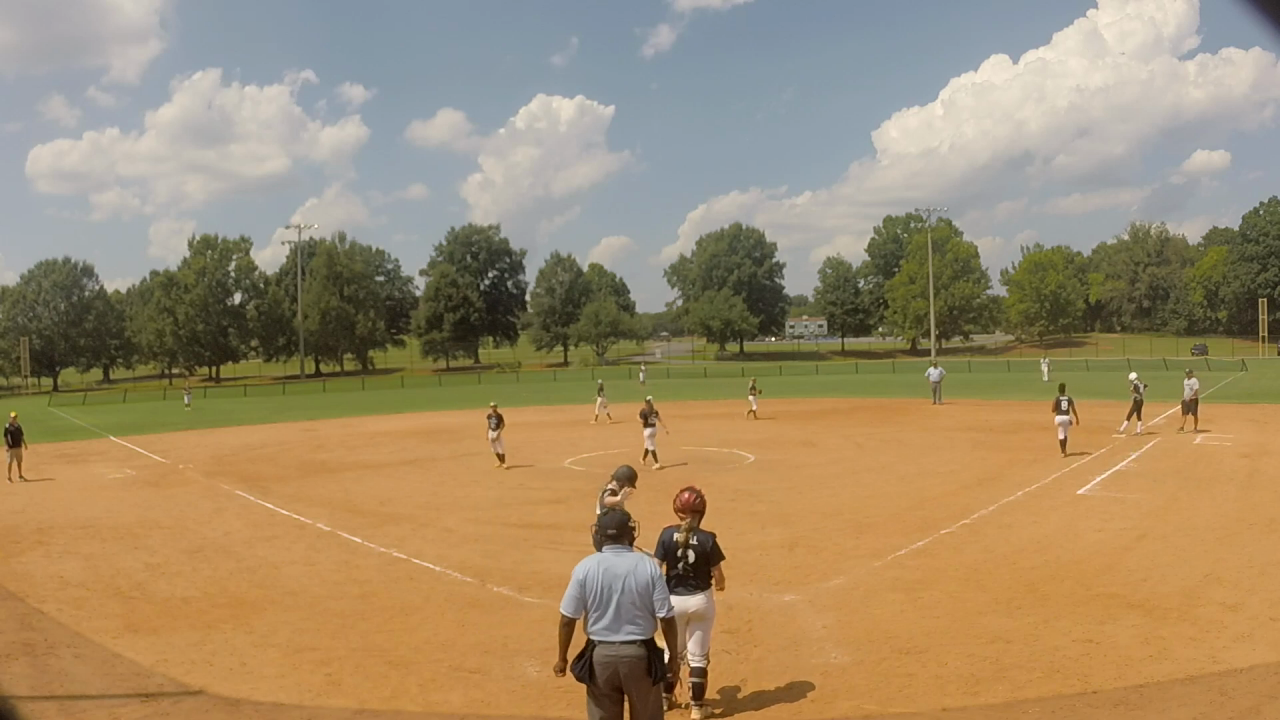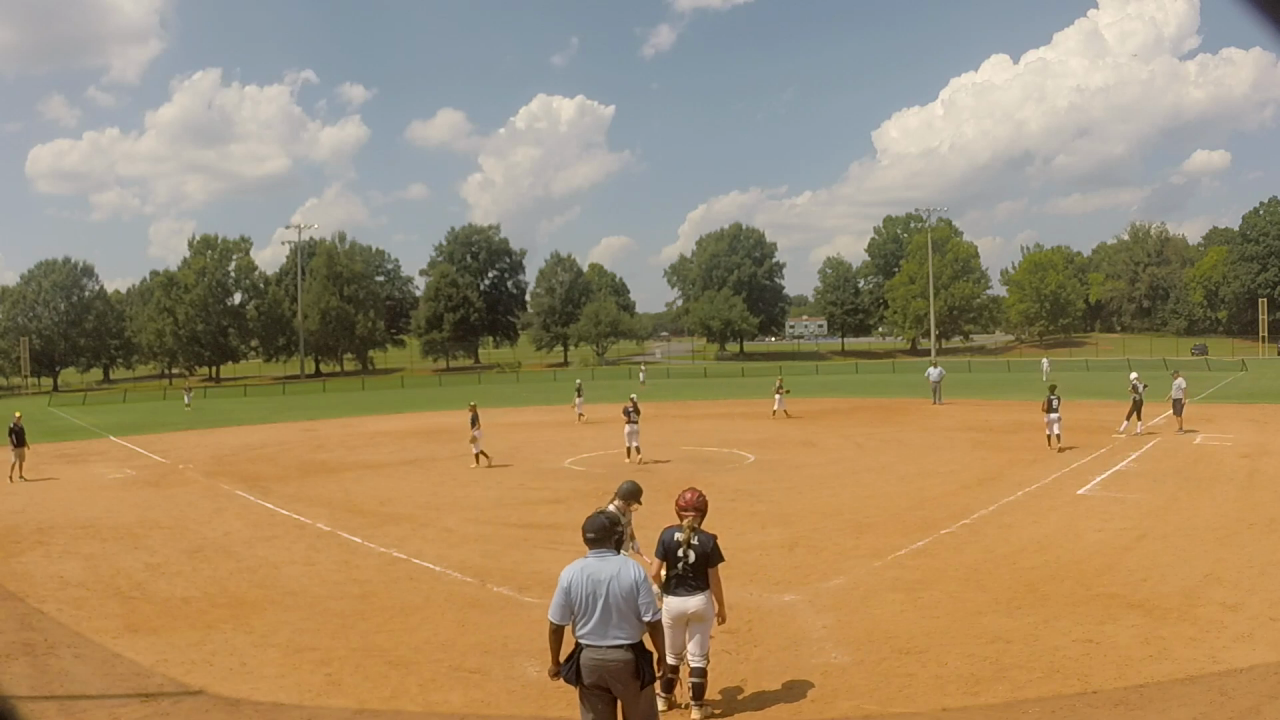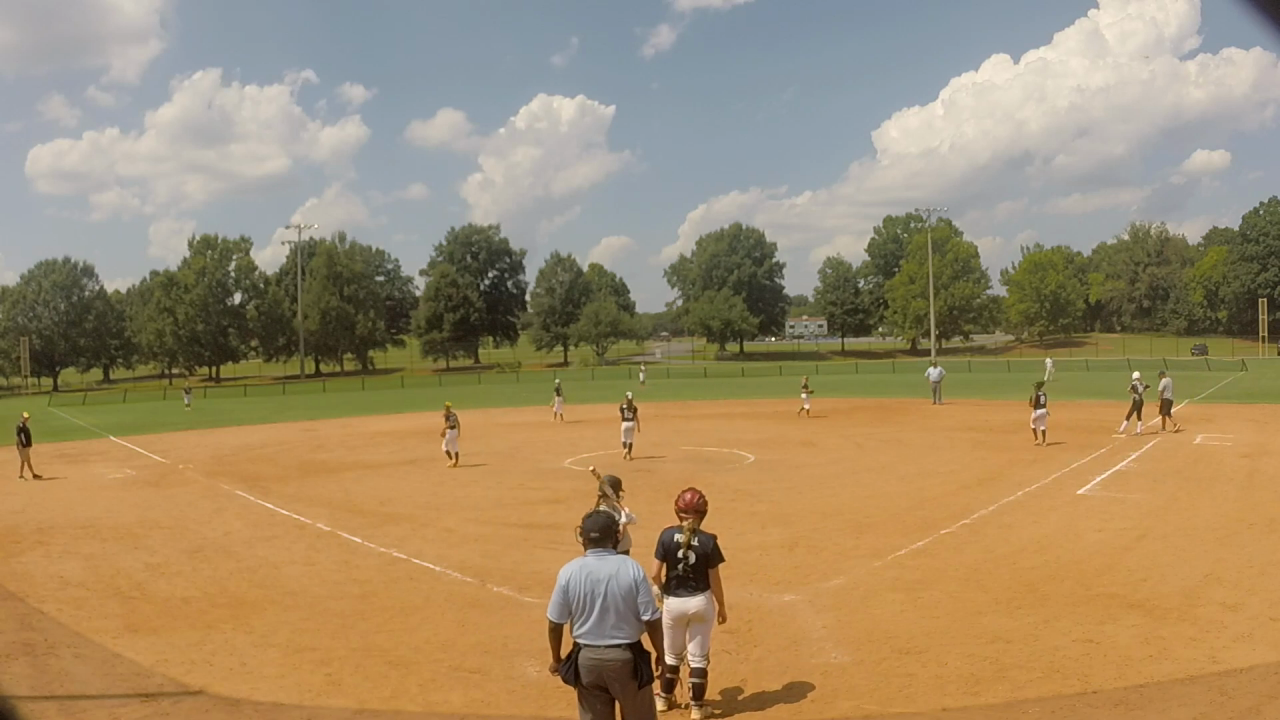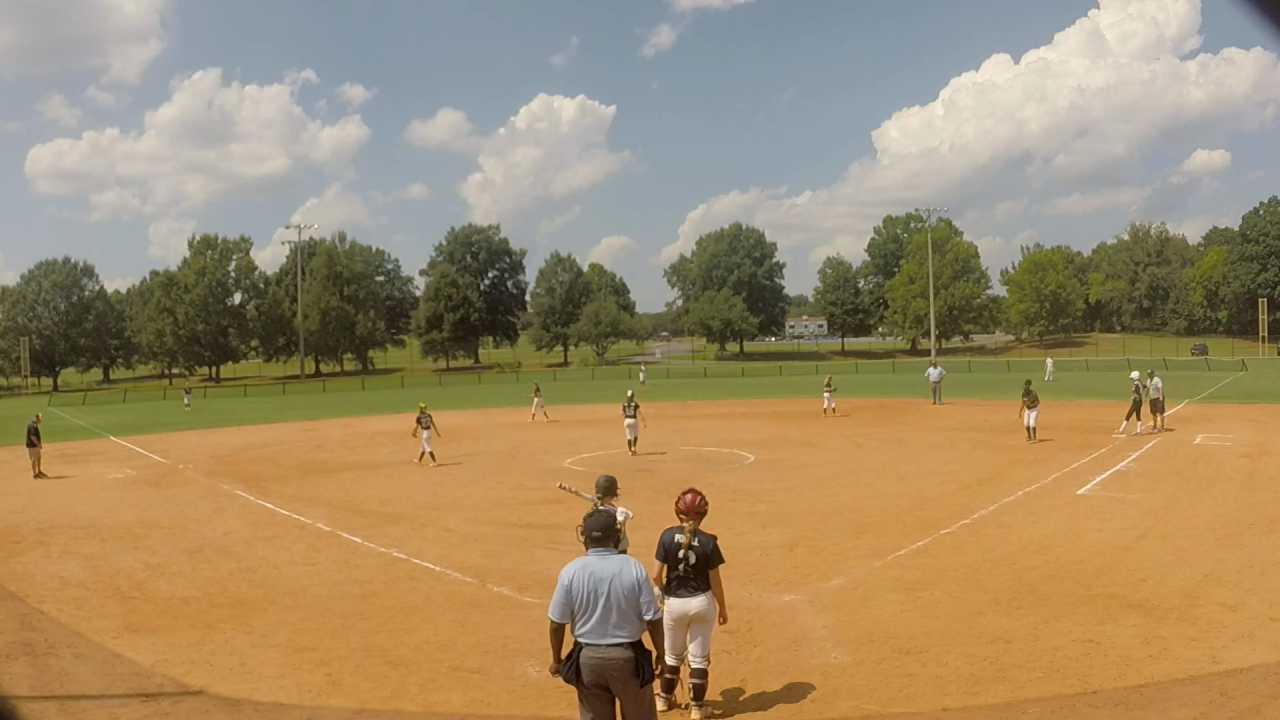
dt=0.7s
person 1, frame 1
left shoulder: (667, 535)
right shoulder: (707, 539)
right elbow: (719, 577)
right wrist: (720, 585)
left hip: (673, 600)
right hip: (701, 600)
left knee: (672, 653)
right knee: (698, 657)
left ankle: (665, 699)
person 1, frame 2
left shoulder: (668, 534)
right shoulder: (708, 540)
left elbow: (654, 572)
right elbow: (714, 579)
left wrist: (663, 589)
right wrist: (721, 607)
left hip: (673, 601)
right hip: (700, 602)
left knee: (672, 654)
right knee: (698, 657)
left ankle: (664, 699)
person 1, frame 3
left shoulder: (667, 535)
right shoulder: (708, 541)
left elbow: (654, 573)
right elbow: (714, 580)
left wrist: (663, 590)
right wrist: (722, 606)
left hip: (673, 602)
right hip: (701, 602)
left knee: (672, 654)
right knee: (698, 657)
left ankle: (664, 699)
person 1, frame 4
left shoulder: (668, 536)
right shoulder: (708, 541)
left elbow: (656, 574)
right elbow: (715, 580)
left wrist: (664, 591)
right wrist: (722, 607)
left hip: (674, 603)
right hip: (702, 603)
left knee: (672, 654)
right knee: (699, 657)
left ankle: (664, 699)
person 2, frame 1
left shoulder: (585, 567)
right shoulder: (648, 565)
left elbow: (568, 619)
right elbow: (666, 618)
left wrist: (562, 657)
right wrist: (674, 656)
left hip: (600, 655)
right hip: (640, 653)
person 2, frame 2
left shoulder: (571, 573)
right shoulder: (633, 569)
left elbow: (556, 625)
right elbow: (652, 620)
left wrist: (555, 661)
right wrist: (662, 656)
left hip: (589, 658)
right hip: (629, 657)
person 2, frame 3
left shoulder: (569, 572)
right shoulder: (631, 568)
left elbow: (555, 623)
right elbow: (651, 619)
left wrist: (556, 658)
right wrist: (660, 654)
left hip: (586, 658)
right hip: (626, 657)
person 2, frame 4
left shoulder: (571, 571)
right shoulder: (633, 567)
left elbow: (557, 623)
right elbow: (652, 618)
left wrist: (557, 659)
right wrist: (660, 653)
left hip: (587, 657)
right hip: (628, 655)
